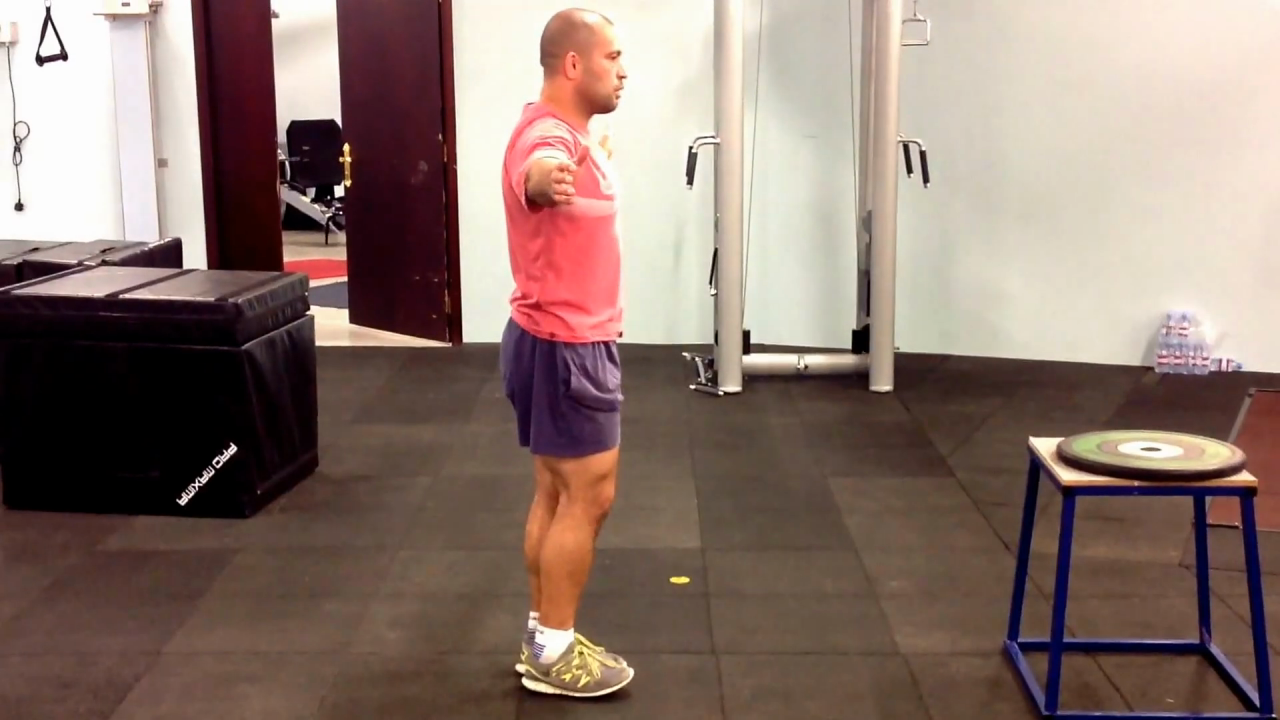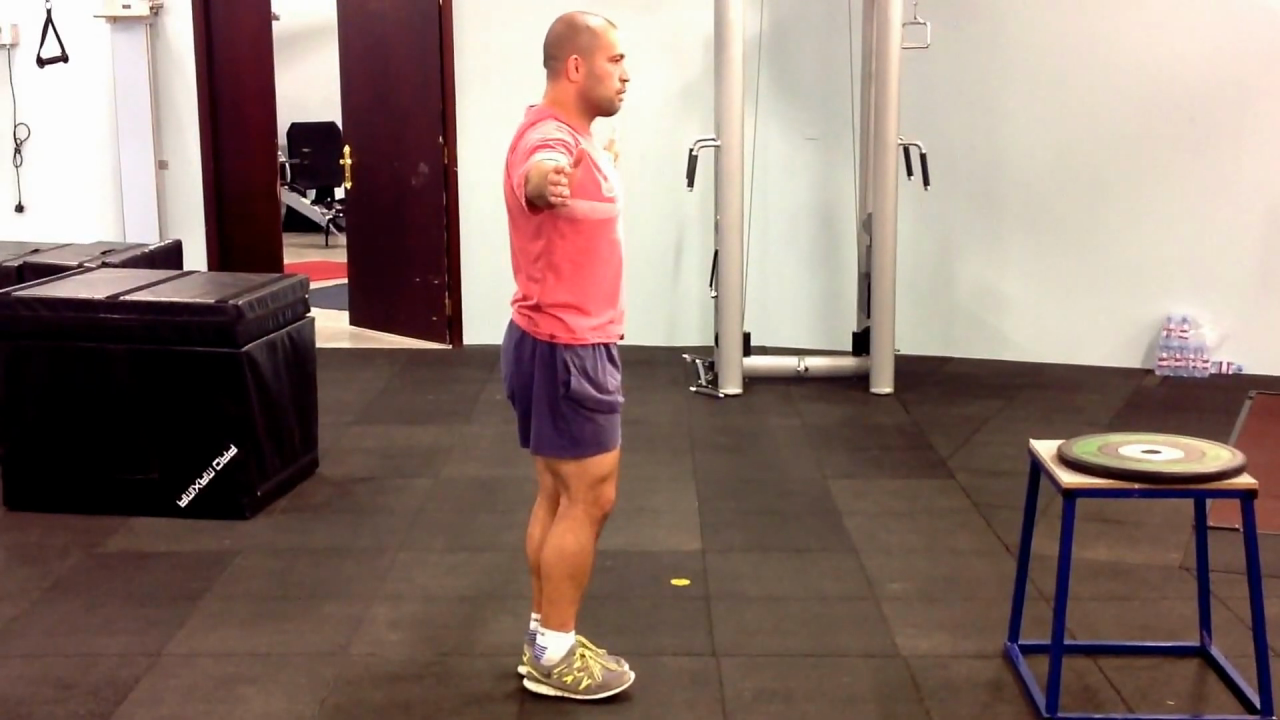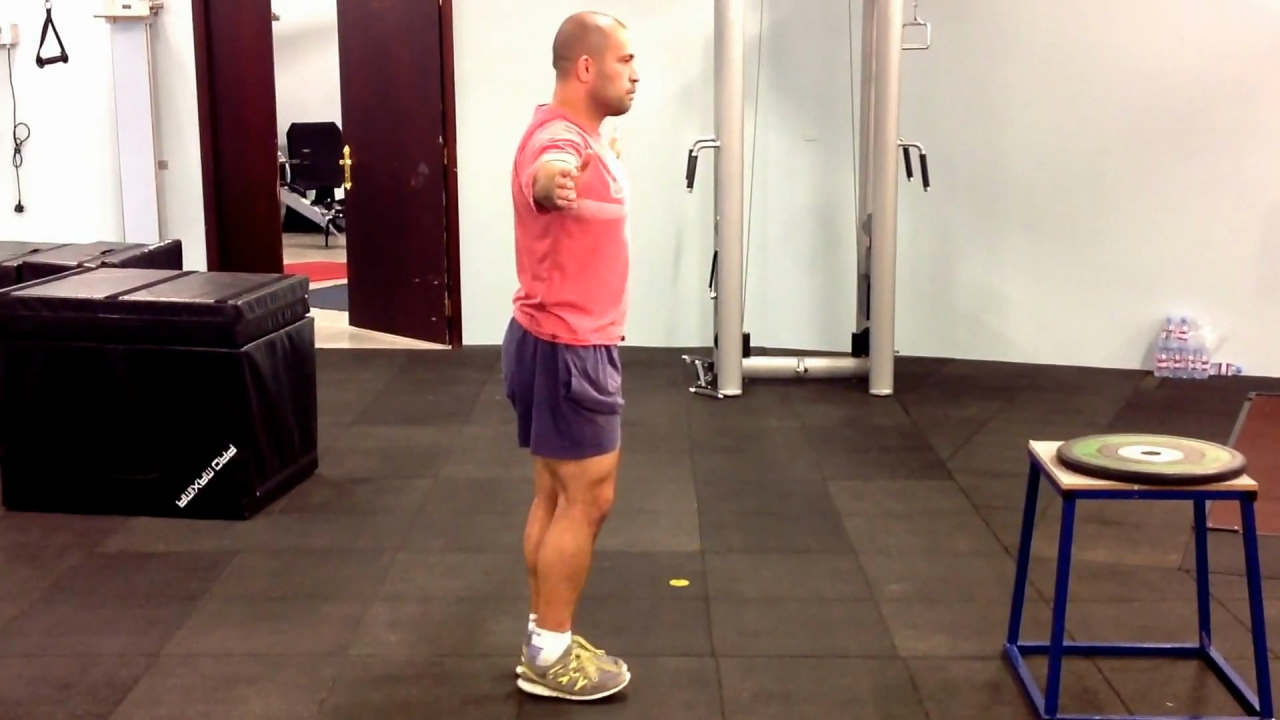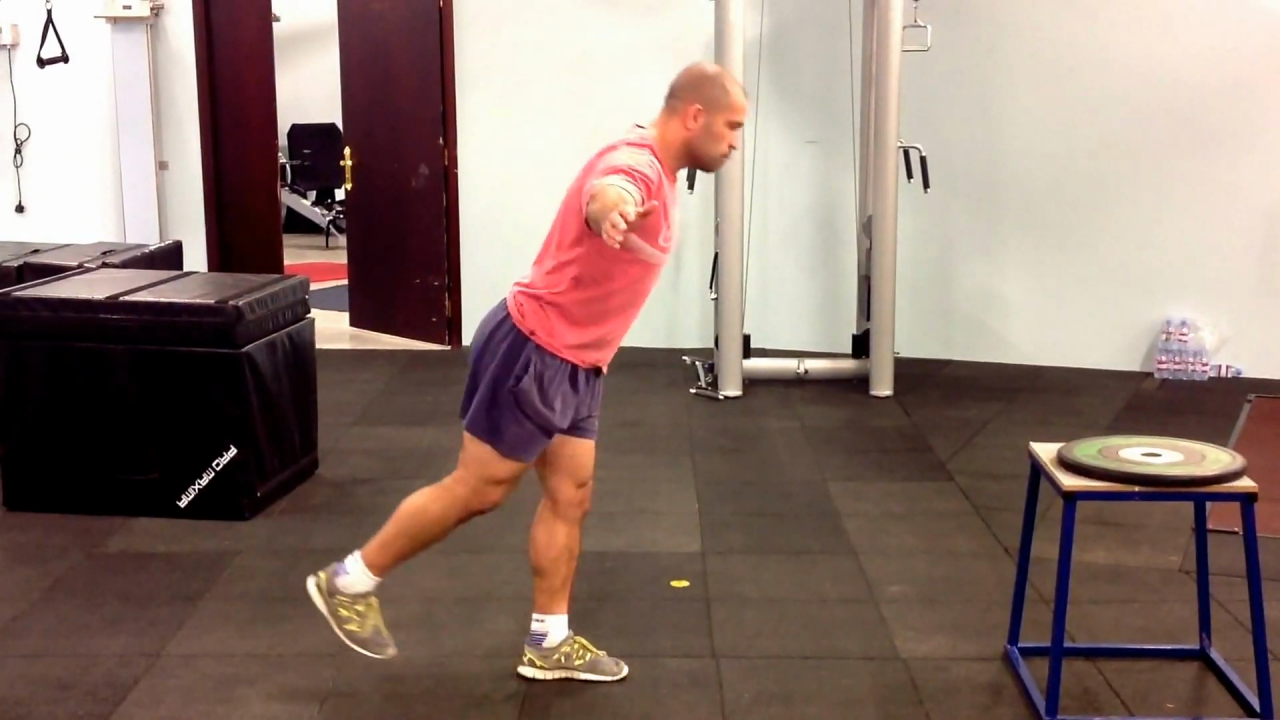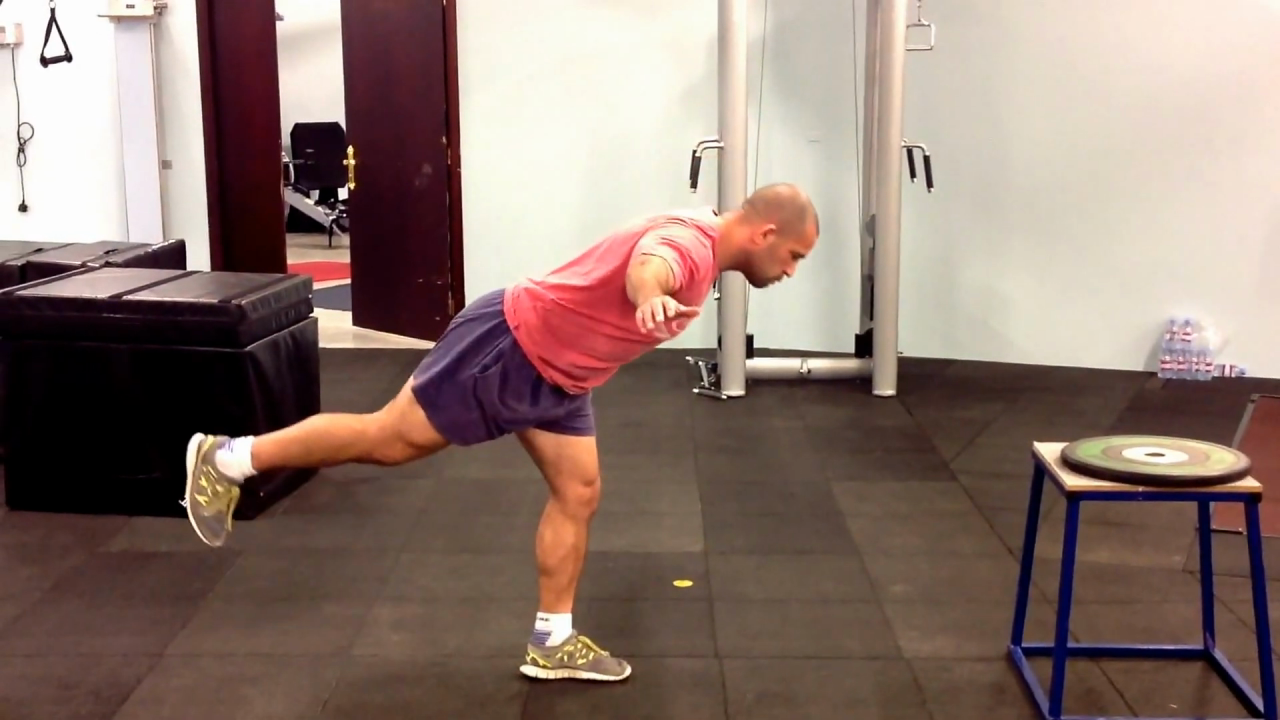
dt=1s
person 1, frame 1
left shoulder: (566, 134)
right shoulder: (549, 136)
right elbow: (537, 173)
left wrist: (589, 164)
right wrist: (547, 179)
left hip: (562, 340)
right hip: (563, 347)
left knee: (557, 494)
right knee: (588, 497)
left ankle: (543, 638)
right ankle: (552, 652)
person 1, frame 2
left shoulder: (571, 136)
right shoulder: (550, 139)
right elbow: (534, 176)
left wrist: (599, 164)
right wrist: (544, 182)
left hip: (567, 342)
right hip: (564, 349)
left knee: (559, 495)
right knee: (588, 499)
left ankle: (545, 639)
right ankle: (553, 654)
person 1, frame 3
left shoulder: (581, 135)
right shoulder: (559, 139)
right elbow: (544, 178)
right wrist: (552, 184)
left hip: (571, 343)
right hip: (564, 349)
left knee: (558, 497)
right knee: (586, 501)
left ankle: (547, 638)
right ankle: (548, 654)
person 1, frame 4
left shoulder: (655, 166)
right shoulder: (635, 165)
right elbow: (604, 193)
right wrist: (611, 210)
left hip: (574, 361)
right hip: (534, 350)
left knee: (570, 498)
right knee: (477, 490)
left ankle: (549, 642)
right ankle: (349, 580)
person 1, frame 5
left shoulder: (705, 239)
right shoulder: (690, 244)
right elbow: (649, 263)
right wrist: (651, 295)
left hip: (556, 372)
right hip: (511, 347)
left knee: (578, 494)
right knee: (390, 441)
left ankle: (551, 643)
right ankle: (229, 459)
